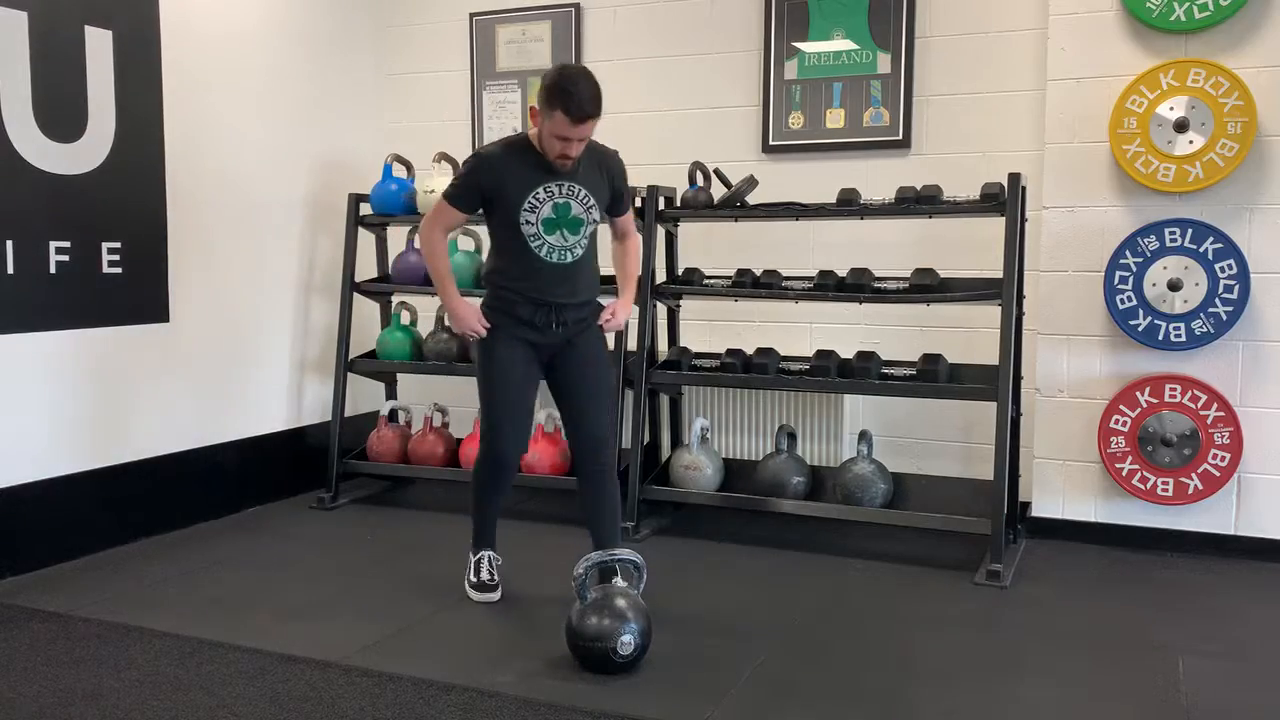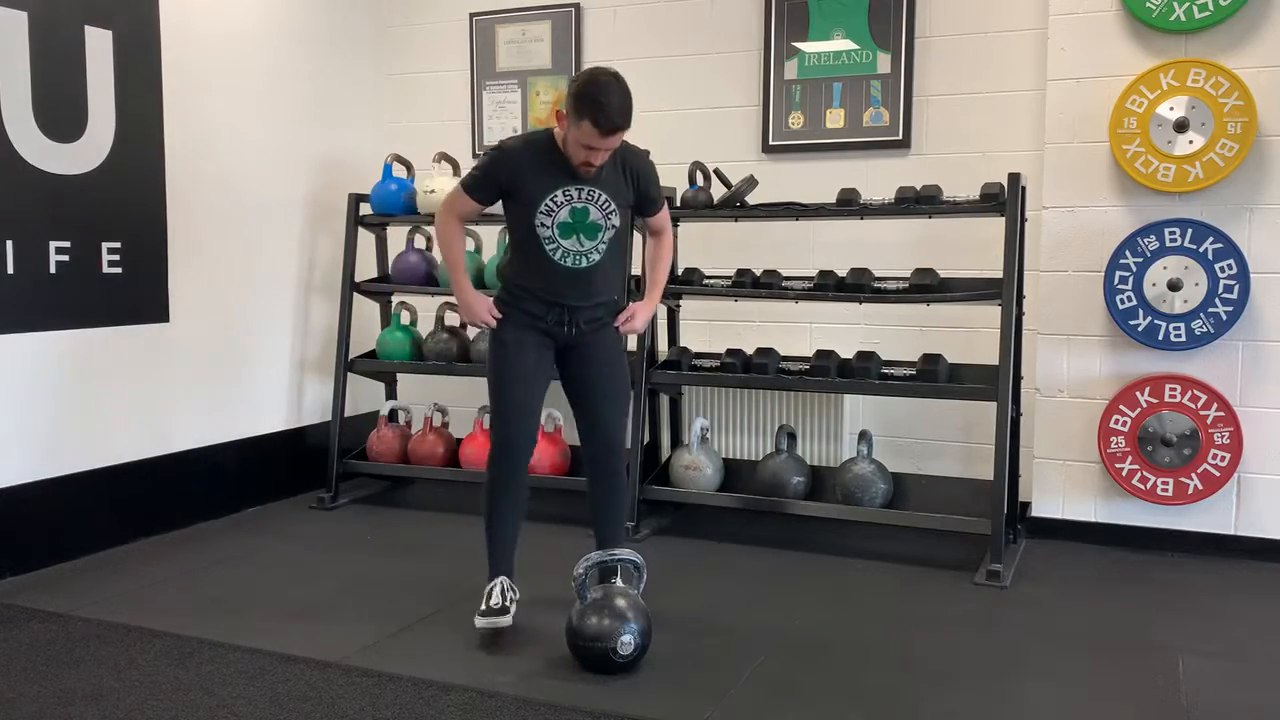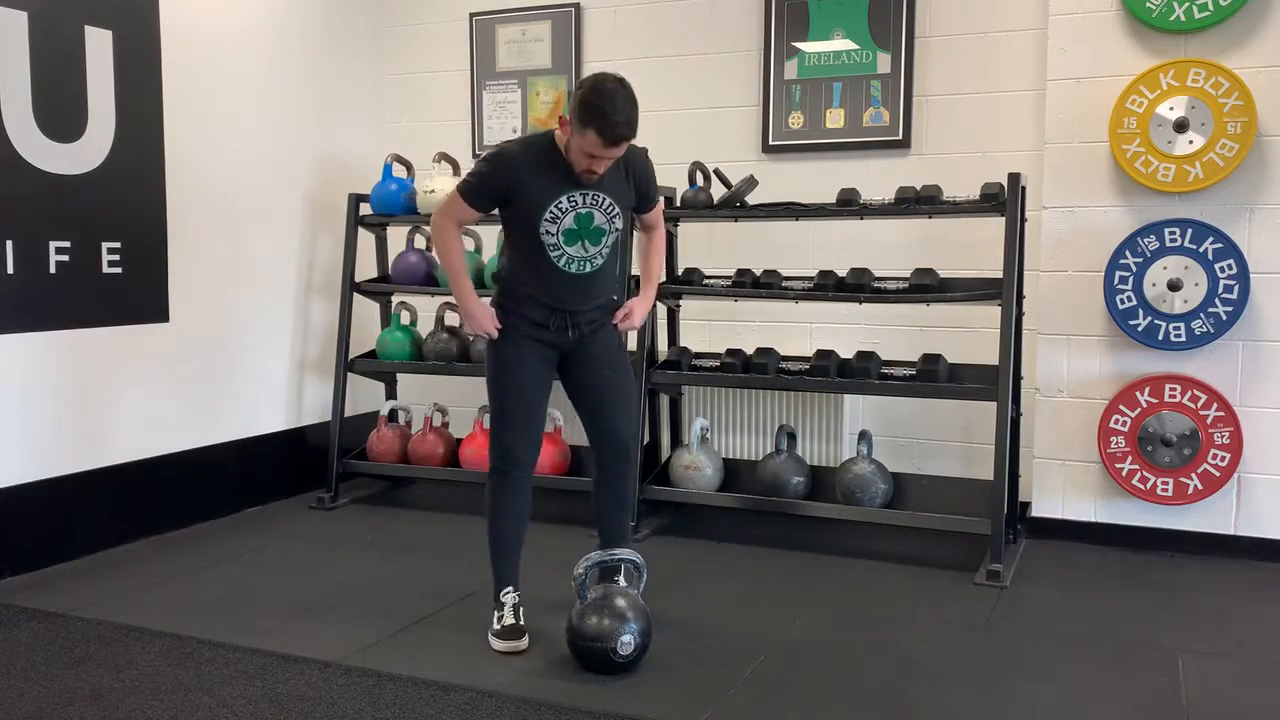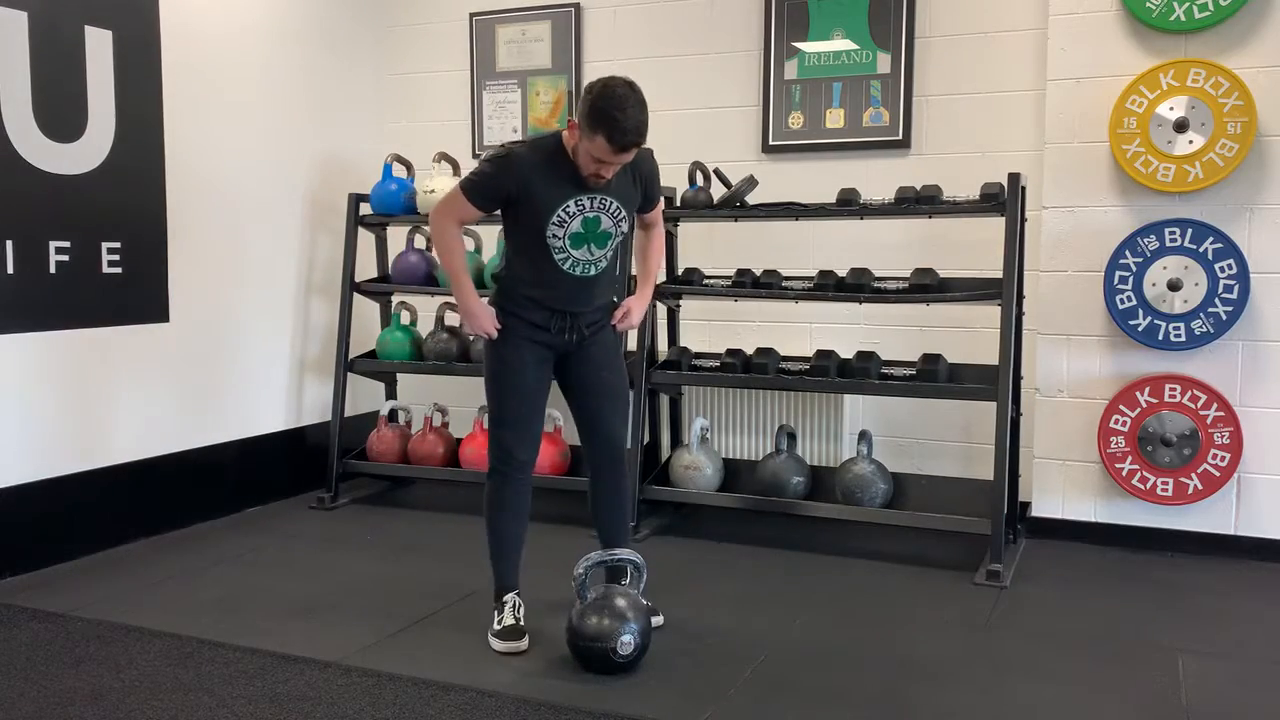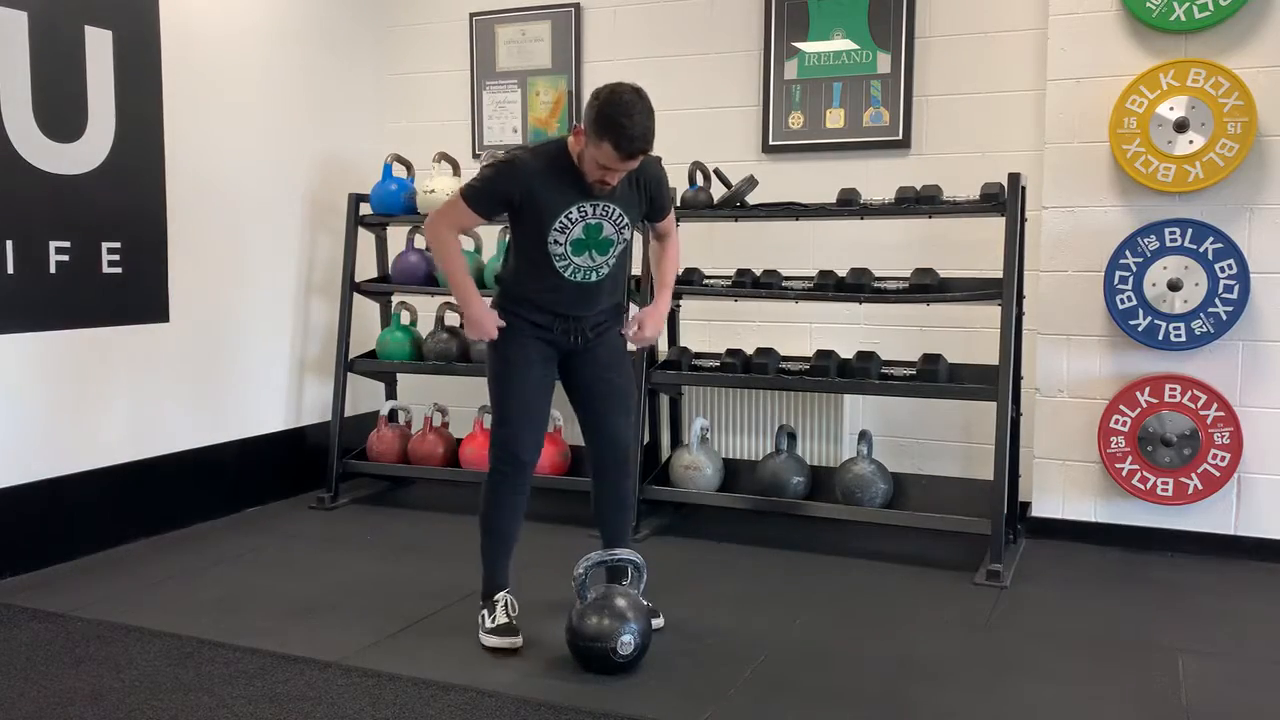
dt=0.2s
person 1, frame 1
left shoulder: (607, 166)
right shoulder: (493, 165)
left elbow: (626, 231)
right elbow: (434, 228)
left wrist: (626, 297)
right wrist: (454, 303)
left hip: (580, 325)
right hip: (510, 327)
left knee: (597, 449)
right knee: (502, 448)
left ankle: (611, 573)
right ankle: (483, 551)
person 1, frame 2
left shoulder: (634, 167)
right shoulder: (513, 158)
left elbow: (660, 231)
right elbow: (450, 215)
left wrist: (649, 300)
right wrist: (464, 293)
left hip: (598, 324)
right hip: (522, 321)
left knee: (608, 450)
right knee: (512, 444)
left ankle: (611, 576)
right ankle: (501, 579)
person 1, frame 3
left shoulder: (634, 168)
right shoulder: (513, 163)
left elbow: (654, 226)
right elbow: (446, 221)
left wrist: (645, 296)
right wrist: (467, 301)
left hip: (597, 327)
right hip: (522, 329)
left knee: (619, 447)
right knee: (514, 459)
left ankle: (615, 574)
right ankle: (506, 595)
person 1, frame 4
left shoulder: (640, 169)
right shoulder: (519, 164)
left elbow: (652, 225)
right elbow: (444, 218)
left wrist: (643, 294)
right wrist: (469, 301)
left hip: (596, 327)
right hip: (522, 329)
left knee: (610, 454)
right knee: (513, 460)
left ankle: (619, 580)
right ankle: (507, 598)
person 1, frame 5
left shoulder: (647, 176)
right shoulder: (524, 171)
left elbow: (665, 235)
right elbow: (441, 225)
left wrist: (660, 305)
right wrist: (470, 307)
left hip: (600, 330)
right hip: (524, 330)
left knee: (615, 454)
right knee: (515, 458)
left ankle: (620, 582)
right ankle: (496, 596)
